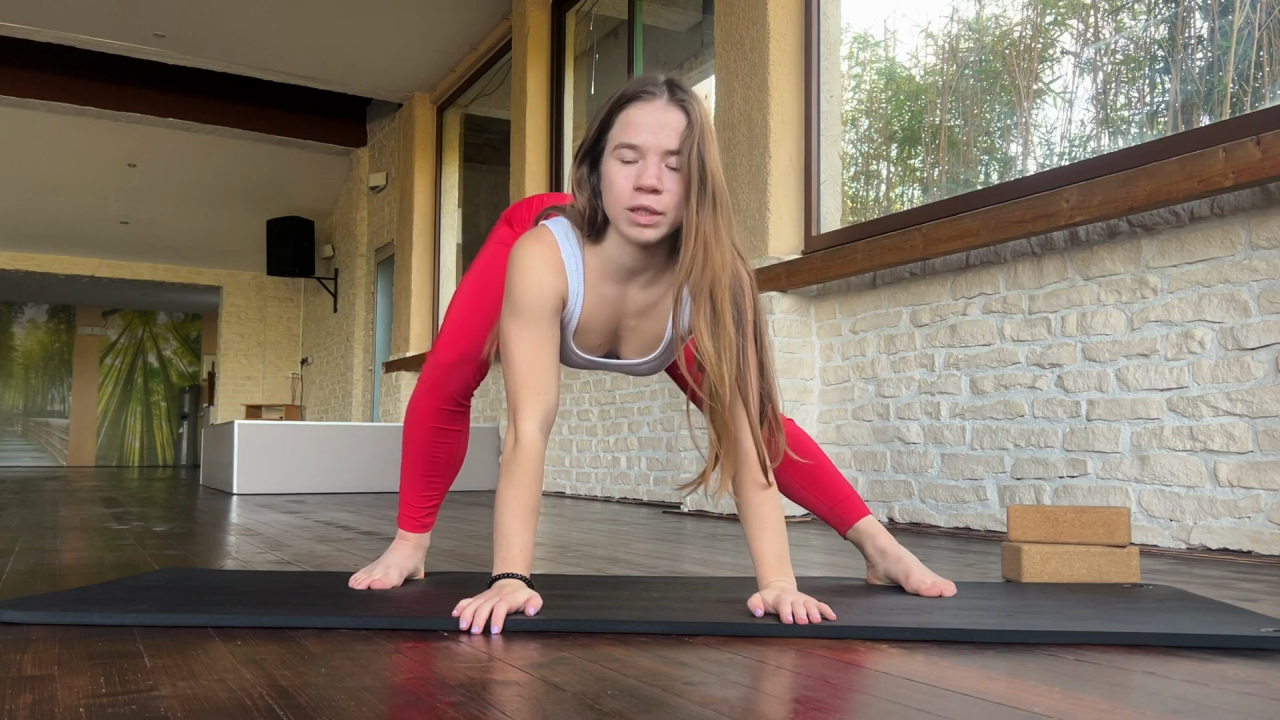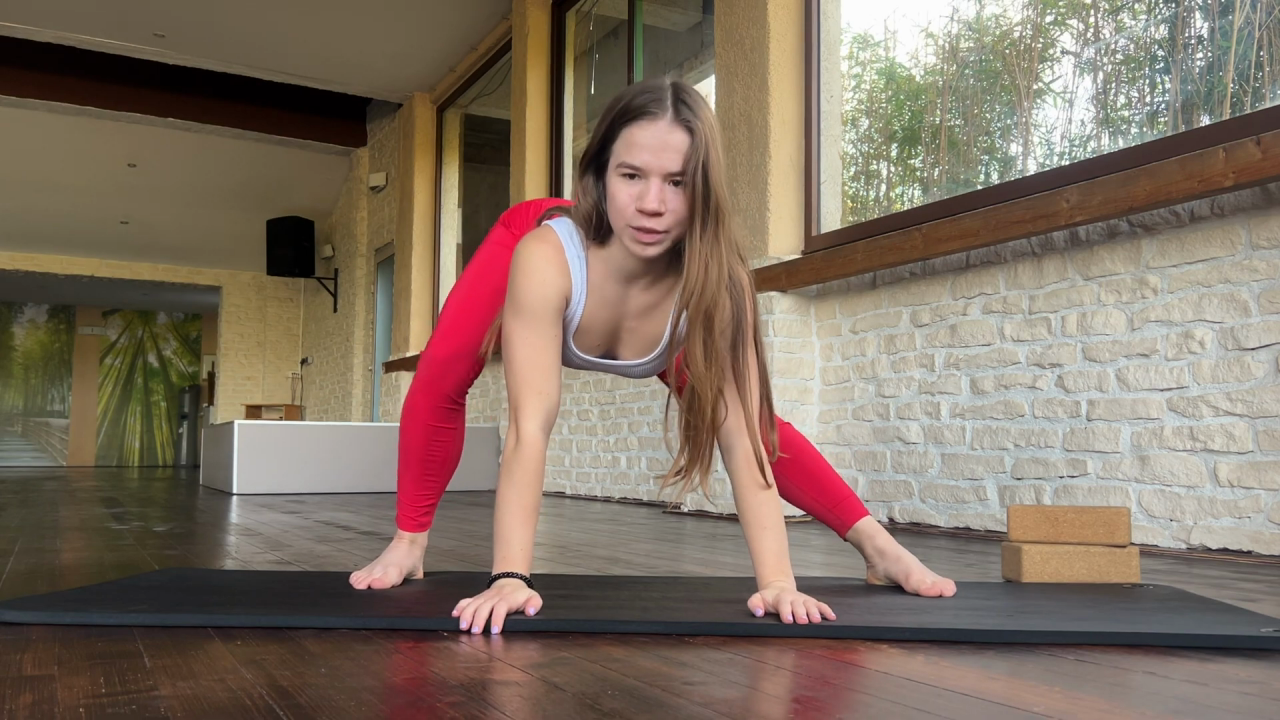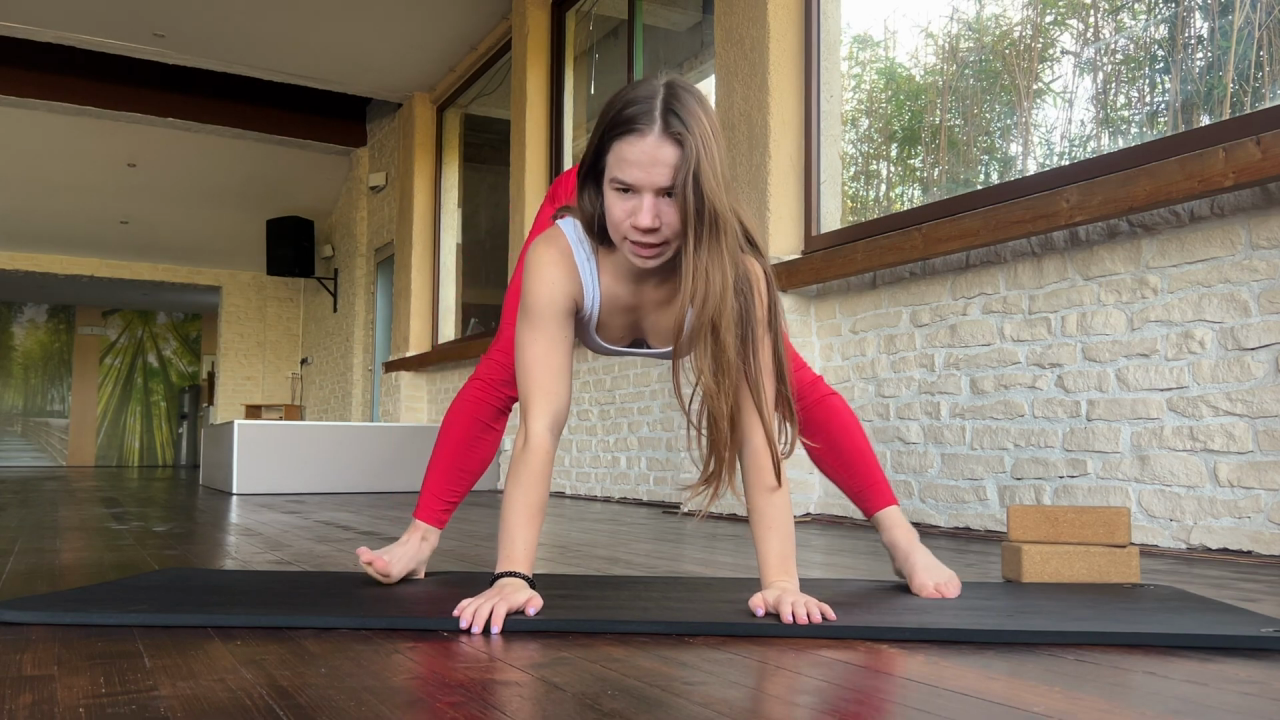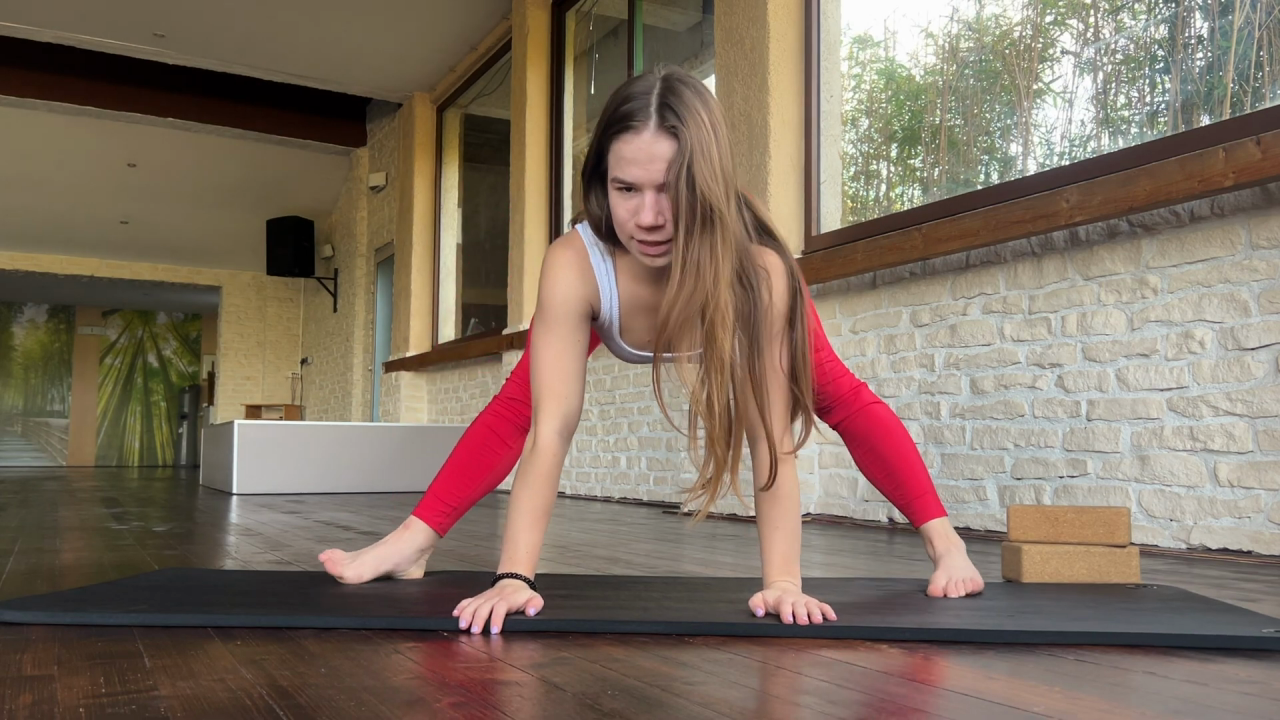
dt=0.4s
person 1, frame 1
left shoulder: (718, 277)
right shoulder: (540, 252)
left elbow: (746, 433)
right elbow: (529, 426)
left wrist: (778, 581)
right wrist: (510, 577)
left knee: (755, 410)
right knee: (448, 379)
left ankle: (877, 544)
right ankle: (411, 541)
person 1, frame 2
left shoulder: (719, 280)
right shoulder: (544, 252)
left elbow: (743, 436)
right elbow: (530, 426)
left wrist: (776, 580)
right wrist: (509, 576)
left knee: (750, 416)
right knee: (441, 375)
left ankle: (875, 544)
right ankle: (409, 541)
person 1, frame 3
left shoulder: (732, 267)
right shoulder: (560, 253)
left elbow: (755, 427)
right elbow: (539, 424)
right wrist: (511, 576)
left hip: (698, 254)
right hip: (582, 223)
left knee: (795, 387)
right knee: (496, 379)
left ankle: (898, 538)
right ankle: (420, 539)
person 1, frame 4
left shoulder: (756, 266)
right shoulder: (576, 263)
left elbow: (772, 433)
right elbow: (548, 427)
left wrist: (782, 581)
right wrist: (514, 575)
left hip: (720, 245)
right hip: (611, 258)
left knee: (837, 393)
right knee: (518, 397)
left ankle: (944, 544)
right ankle: (413, 543)
